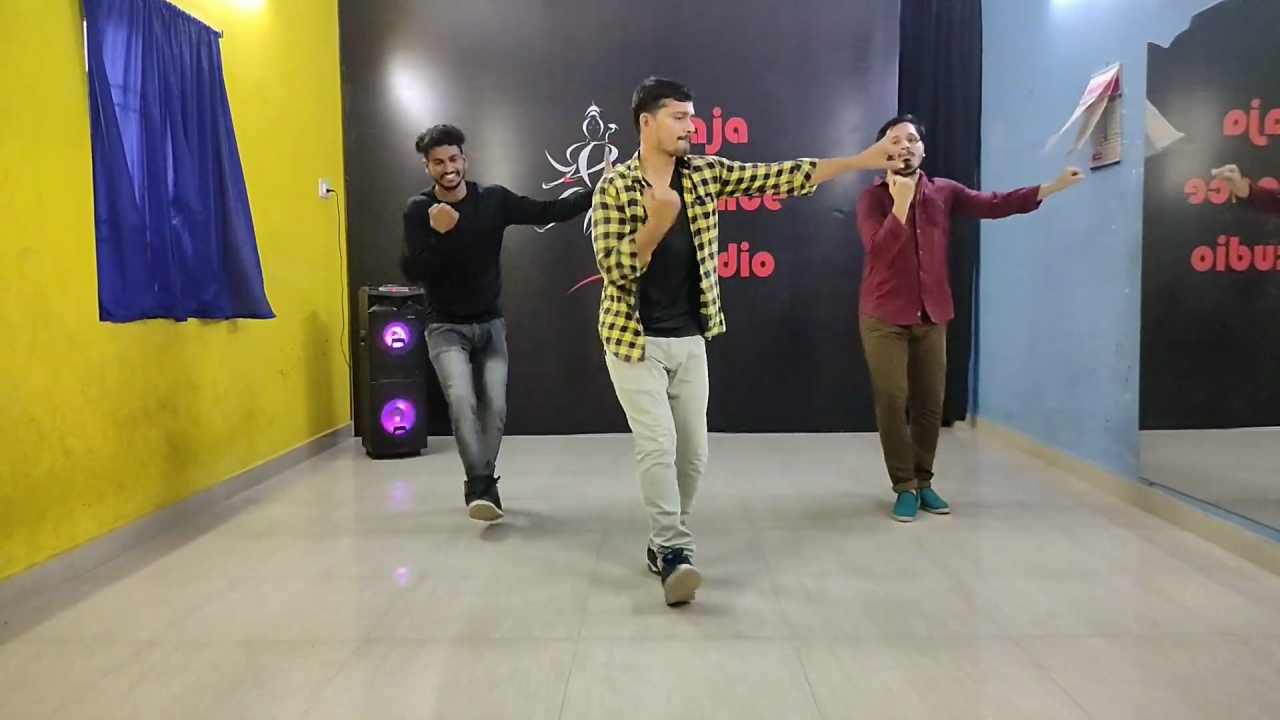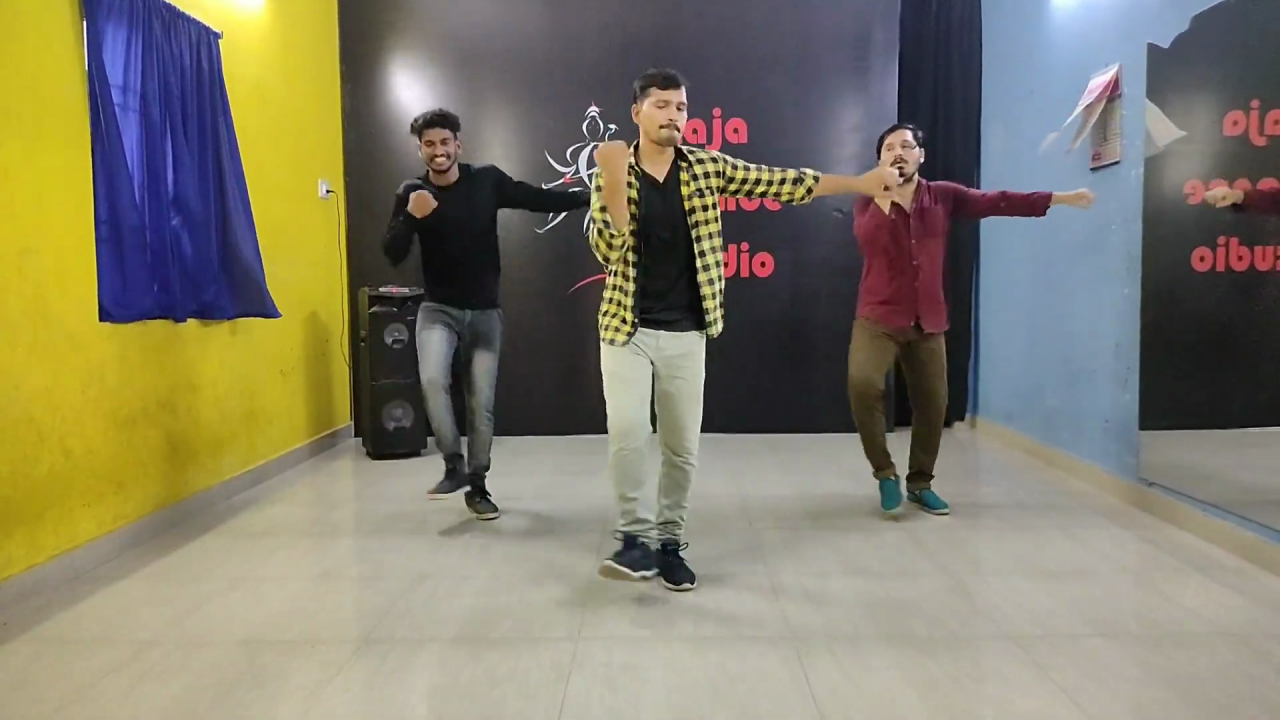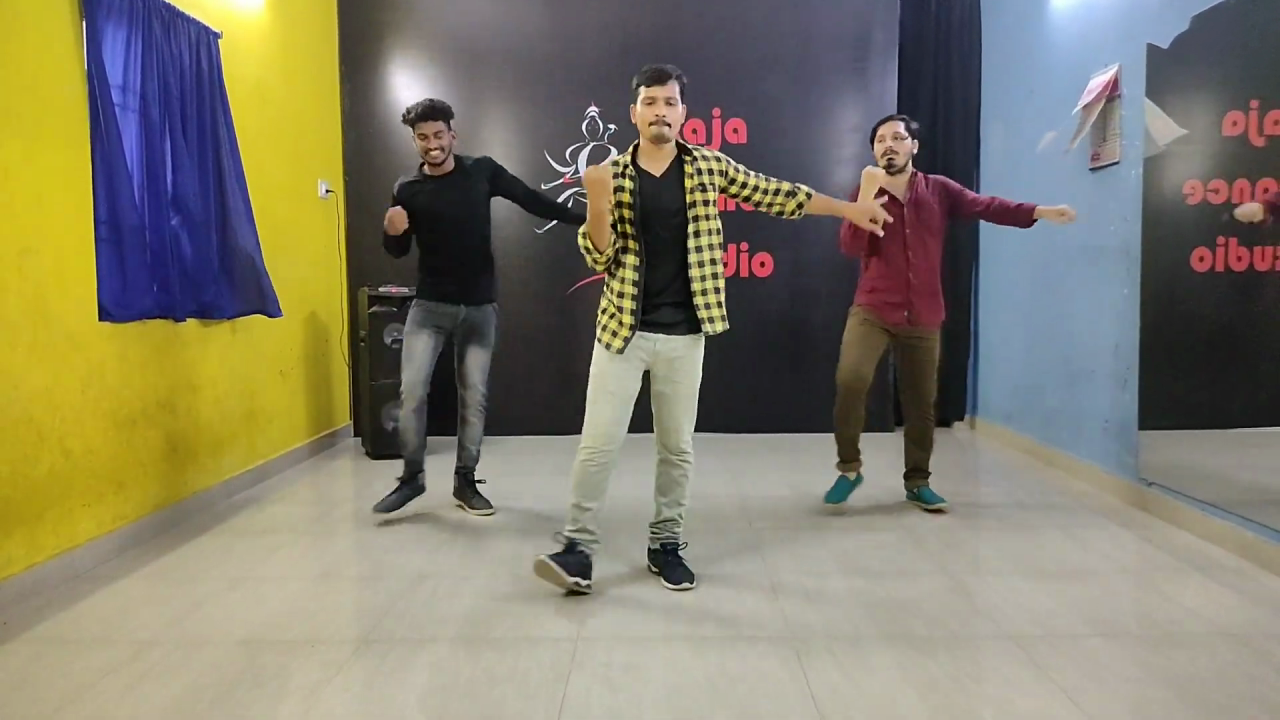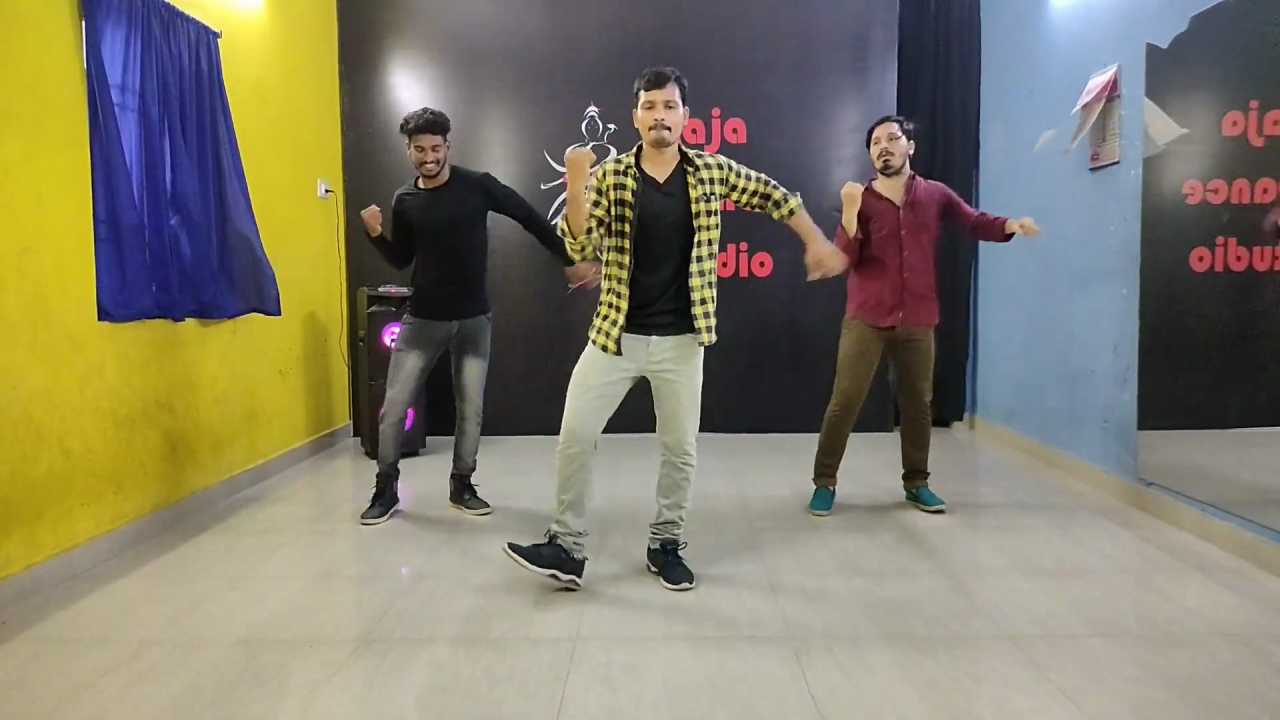
dt=0.1s
person 1, frame 1
left shoulder: (703, 172)
right shoulder: (615, 188)
left elbow: (777, 176)
right elbow: (618, 268)
left wrist: (860, 162)
right wrist: (654, 225)
left hip: (687, 337)
right hip: (631, 339)
left knee: (692, 450)
right knee: (657, 443)
left ankle: (671, 542)
right ankle: (668, 556)
person 1, frame 2
left shoulder: (705, 167)
right shoulder: (611, 176)
left elbow: (779, 183)
right elbow: (609, 252)
left wrist: (860, 183)
right wrist: (616, 183)
left hip: (685, 333)
right hip: (628, 329)
left knee: (683, 448)
right knee: (628, 429)
left ankle: (667, 542)
right ankle: (636, 537)
person 1, frame 3
left shoulder: (710, 168)
right shoulder: (615, 175)
left elbow: (778, 194)
right elbow: (597, 257)
left wrist: (848, 209)
right wrist: (600, 200)
left hip: (685, 335)
right hip: (622, 329)
left knee: (677, 448)
right knee: (600, 440)
left ankle: (664, 544)
right ankle: (577, 549)
person 1, frame 4
left shoulder: (712, 171)
right shoulder: (610, 175)
left elbow: (772, 195)
right elbow: (581, 250)
left wrist: (816, 240)
right wrist: (578, 190)
left hip: (682, 338)
right hip: (616, 333)
left knee: (680, 450)
right knee: (577, 434)
left ankle: (665, 545)
right ankle: (565, 548)
person 2, frame 1
left shoulder: (493, 198)
right shoulder: (418, 211)
left elbow: (547, 212)
right elbow: (413, 273)
left wrist: (597, 195)
right wrist: (434, 233)
left hip: (489, 322)
right hip: (446, 325)
left knee: (495, 409)
right knee: (461, 399)
left ankle: (483, 485)
right ankle: (478, 485)
person 2, frame 2
left shoulder: (486, 180)
right shoulder: (411, 193)
left elbow: (540, 199)
right elbow: (392, 253)
left wrist: (594, 196)
right wrist: (412, 218)
left hip: (485, 310)
right hip: (438, 309)
left knee: (482, 402)
right knee: (433, 381)
left ankle: (476, 484)
right ankle: (455, 469)
person 2, frame 3
left shoulder: (482, 170)
right shoulder: (407, 188)
left elbow: (535, 202)
right elbow: (398, 252)
left wrist: (585, 220)
right wrist: (393, 231)
left hip: (479, 306)
right hip: (431, 304)
left knee: (474, 396)
right knee: (413, 388)
left ankle: (465, 482)
right ankle: (411, 477)
person 2, frame 4
left shoulder: (478, 185)
right shoulder: (404, 201)
left elbow: (529, 218)
right elbow: (401, 258)
left wrist: (570, 258)
right wrist: (376, 234)
left hip: (472, 318)
right hip: (422, 318)
left knee: (471, 408)
right knee: (395, 405)
left ankle: (461, 485)
right ankle: (386, 490)
person 3, frame 1
left shoulder: (943, 193)
right shoulder: (872, 200)
left elbow: (994, 205)
right elbow: (883, 251)
left wrist: (1051, 187)
right wrist: (898, 204)
left hip: (931, 317)
right hip: (882, 318)
left knee: (929, 401)
right knee: (892, 398)
left ankle: (920, 481)
right ankle: (903, 485)
person 3, frame 2
left shoulder: (944, 196)
right shoulder: (869, 204)
left elbow: (998, 202)
right elbow: (871, 243)
left wrist: (1062, 198)
right wrist: (885, 196)
left hip: (927, 324)
right hip: (877, 320)
left knee: (933, 405)
right knee: (863, 385)
left ankle: (920, 482)
right ankle: (886, 473)
person 3, frame 3
left shoulder: (941, 190)
right shoulder: (864, 194)
left elbow: (990, 207)
right elbow: (851, 243)
left wrist: (1041, 211)
right wrist: (869, 194)
left hip: (924, 317)
right hip: (872, 312)
left knee: (921, 401)
right knee: (851, 380)
left ankle: (918, 482)
right ankle: (848, 469)
person 3, frame 4
left shoulder: (934, 195)
right shoulder: (858, 199)
left elbow: (975, 221)
right elbow: (844, 260)
left wrist: (1011, 225)
right wrist: (849, 213)
left hip: (916, 320)
right hip: (865, 318)
left knee: (917, 403)
right knee: (847, 398)
left ankle: (916, 483)
right ankle: (825, 481)
